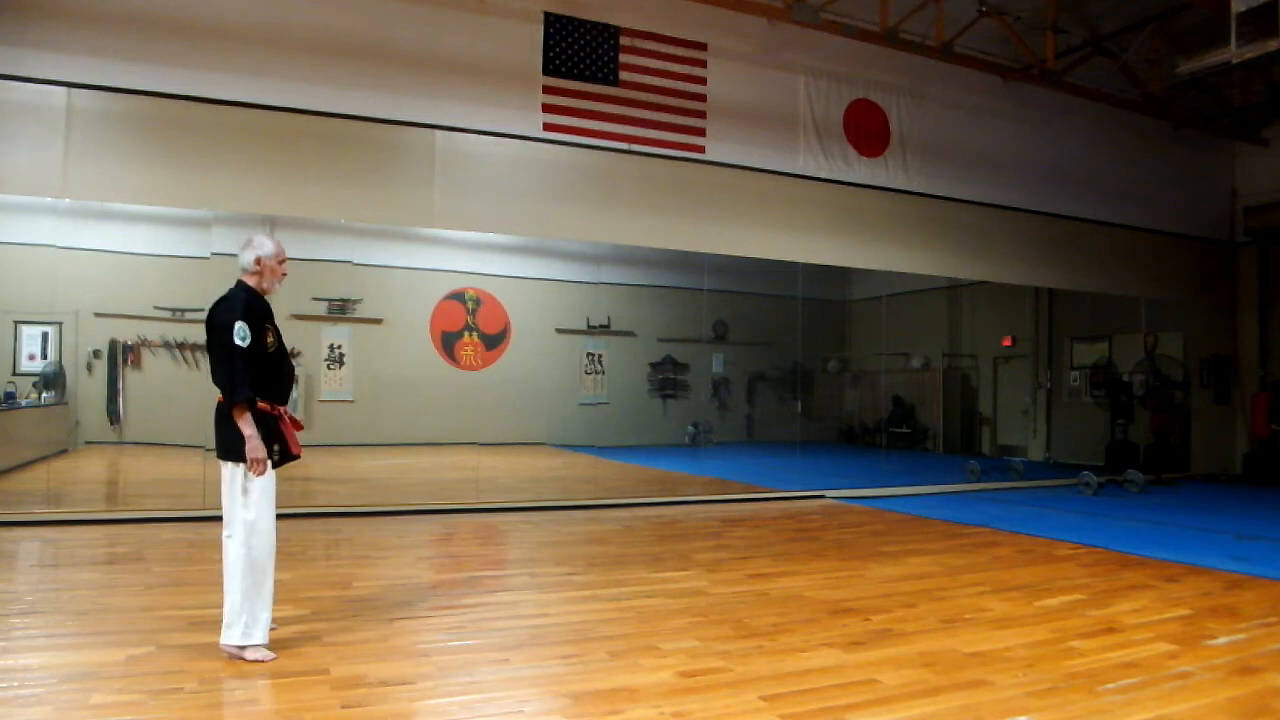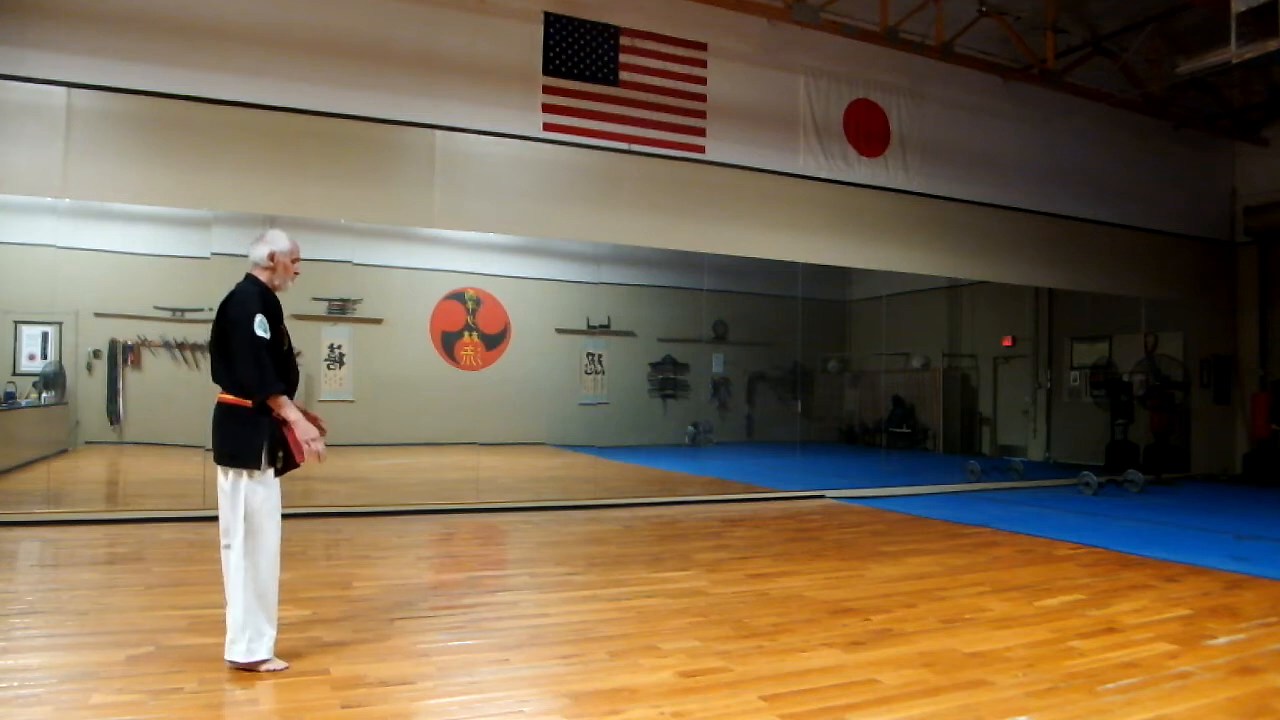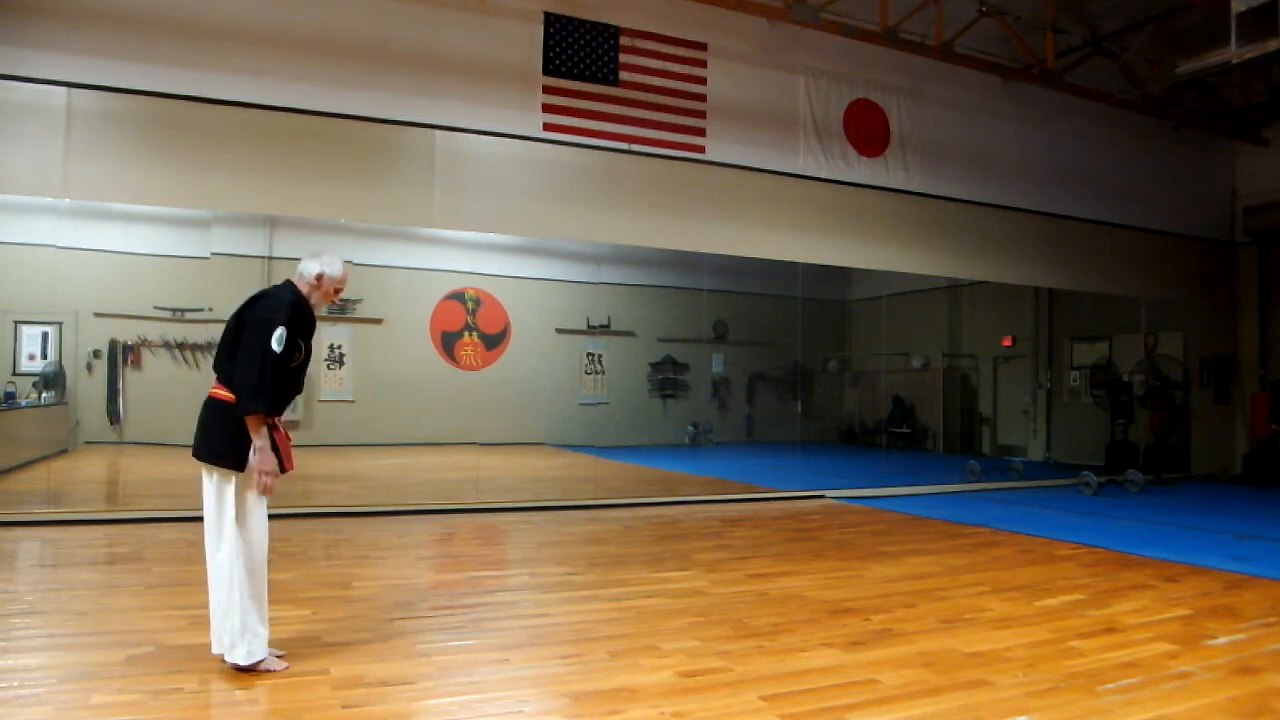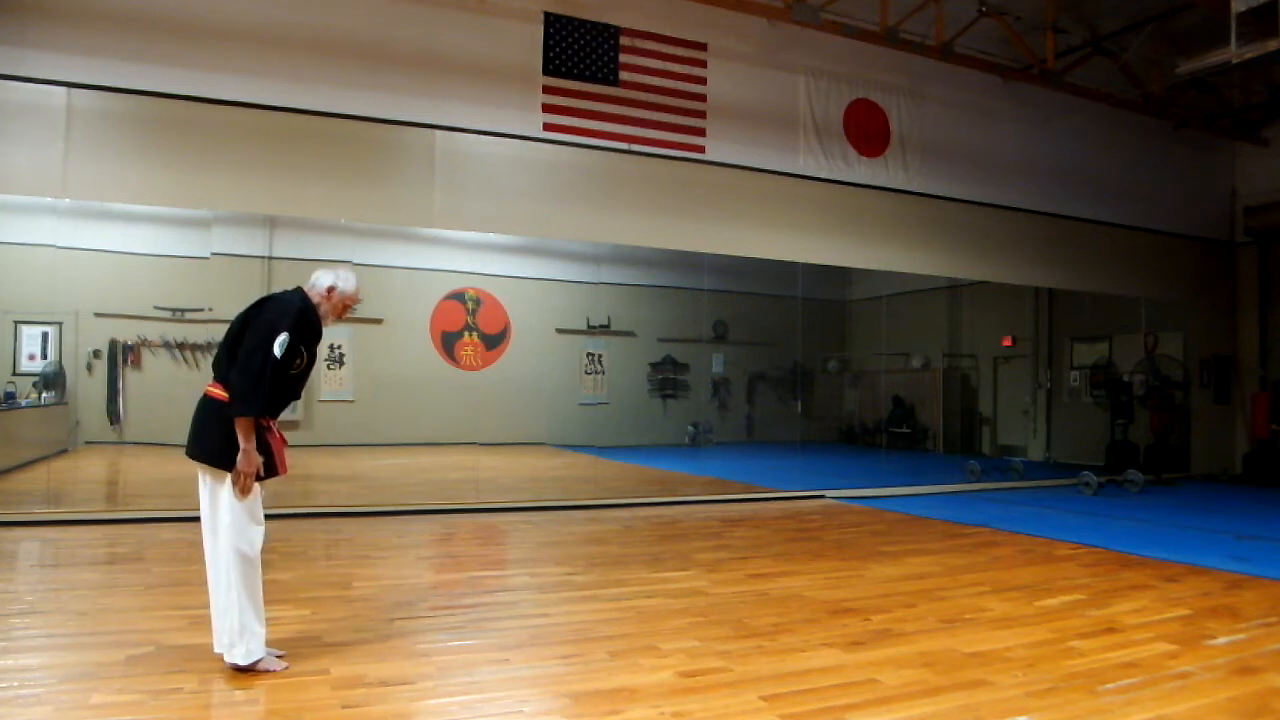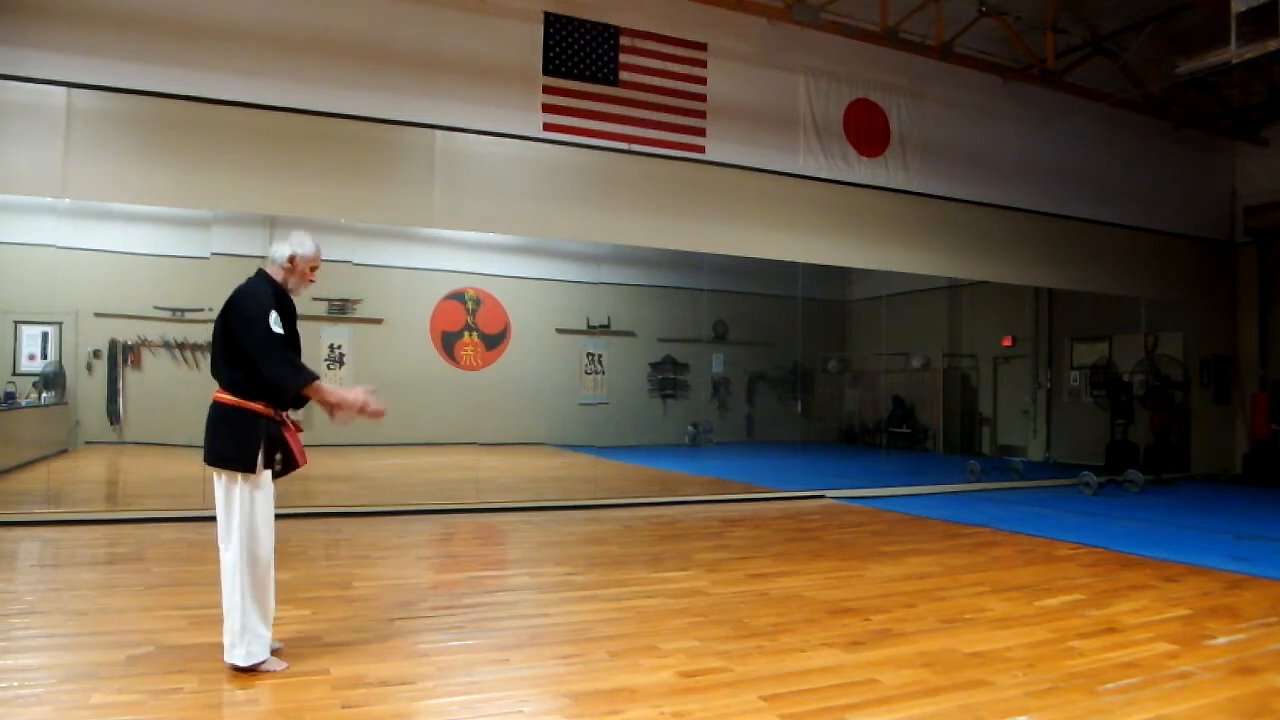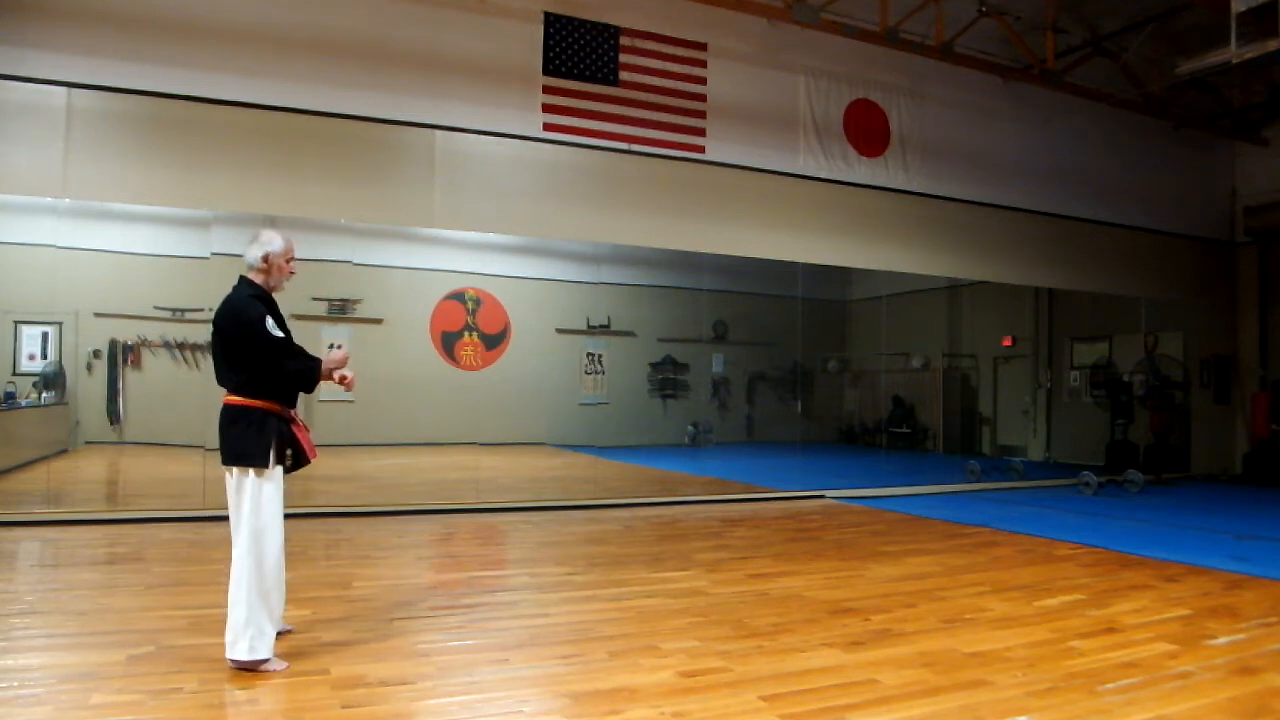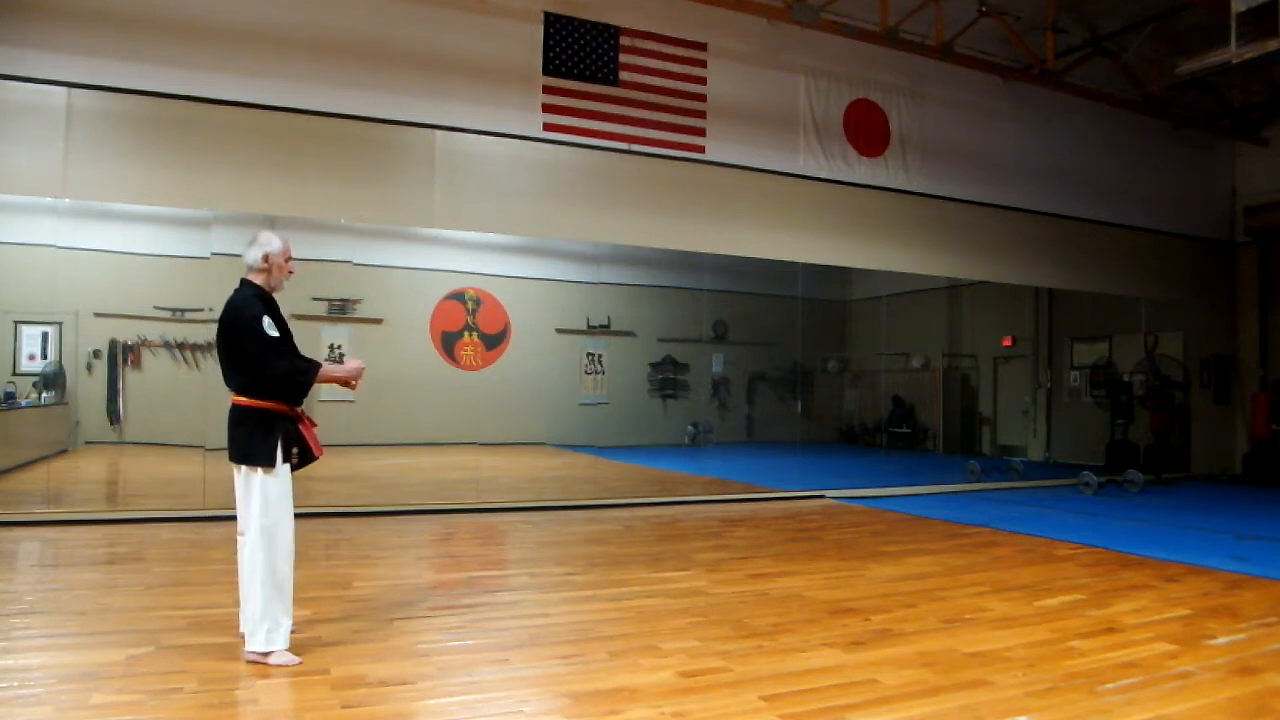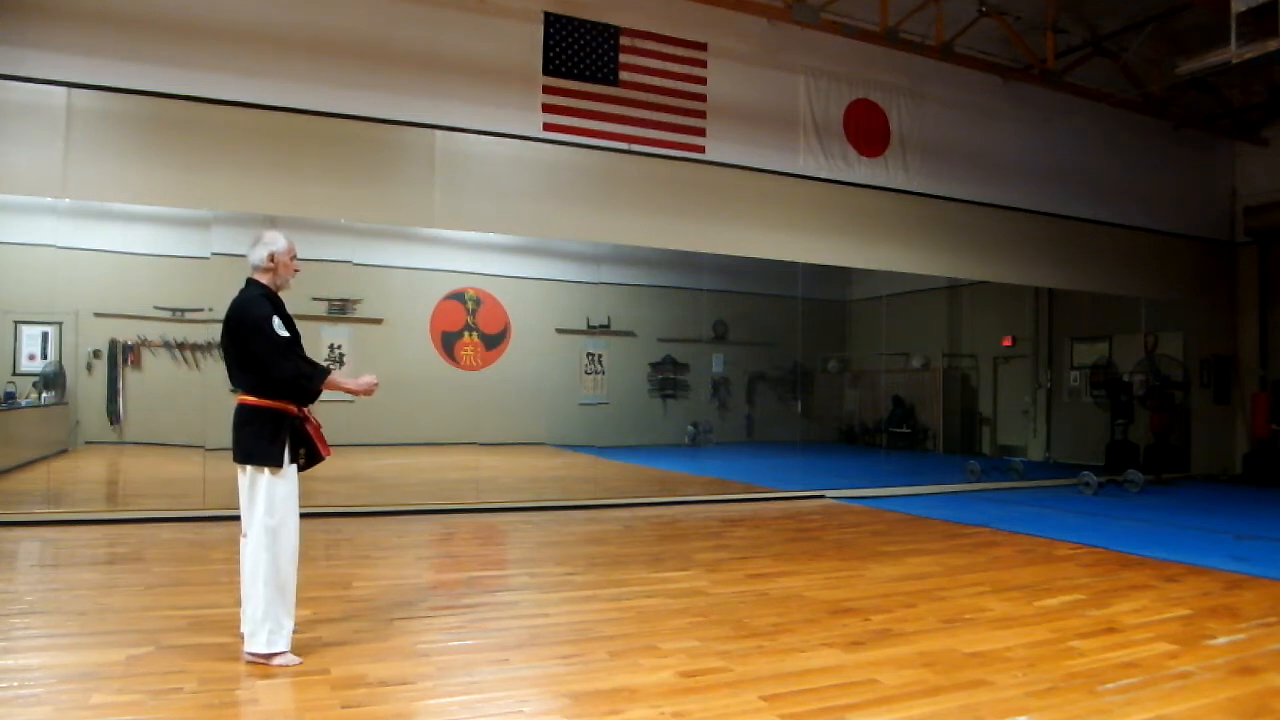
dt=0.5s
person 1, frame 1
left shoulder: (254, 305)
right shoulder: (235, 307)
right elbow: (233, 381)
left wrist: (275, 418)
right wrist: (252, 436)
left hip: (258, 424)
right hip: (246, 430)
left knee: (249, 526)
right knee: (251, 527)
left ankle: (245, 618)
right ankle: (241, 633)
person 1, frame 2
left shoulder: (255, 300)
right shoulder: (250, 301)
right elbow: (258, 374)
left wrist: (294, 412)
right wrist: (296, 419)
left hip: (246, 426)
right hip: (249, 430)
left knee: (243, 531)
right knee: (256, 534)
left ankle: (245, 621)
right ankle: (249, 647)
person 1, frame 3
left shoulder: (289, 308)
right shoulder: (279, 307)
right elbow: (251, 381)
left wrist: (263, 440)
right wrist: (261, 447)
left hip: (230, 429)
right hip: (236, 432)
left knee: (235, 538)
right knee: (242, 538)
left ankle: (241, 640)
right ankle: (244, 648)
person 1, frame 4
left shoulder: (298, 317)
right shoulder: (284, 313)
right elbow: (246, 381)
left wrist: (254, 443)
right wrist: (247, 449)
left hip: (228, 430)
right hip: (228, 431)
left knee: (234, 537)
right knee: (237, 538)
left ankle: (241, 640)
right ankle: (244, 648)
person 1, frame 5
left shoulder: (265, 298)
right shoulder: (256, 301)
left elbow: (277, 367)
right elbow: (278, 367)
left wrist: (325, 396)
right wrist: (341, 397)
left hip: (245, 428)
right hip: (243, 431)
left knee: (250, 536)
right knee: (247, 539)
left ankle: (250, 634)
right ankle: (247, 650)
person 1, frame 6
left shoulder: (252, 302)
right shoulder: (246, 307)
left elbow: (281, 362)
right elbow: (285, 364)
left wrist: (329, 374)
right wrist: (330, 364)
left hip: (256, 426)
right hip: (253, 429)
left knee: (263, 529)
right knee: (256, 533)
left ankle: (264, 619)
right ankle: (247, 646)
person 1, frame 7
left shoulder: (253, 304)
right shoulder: (248, 307)
left elbow: (278, 365)
right elbow: (282, 367)
left wrist: (332, 373)
right wrist: (338, 372)
left hip: (261, 426)
right hip: (261, 429)
left knee: (259, 528)
right knee: (267, 530)
left ankle: (260, 624)
right ankle: (263, 640)
person 1, frame 8
left shoulder: (257, 303)
right shoulder: (256, 307)
left elbow: (284, 367)
right elbow: (290, 368)
left wrist: (339, 381)
right wrist: (350, 384)
left hip: (264, 426)
right hip: (267, 429)
left knee: (263, 529)
right knee: (271, 530)
left ankle: (262, 626)
right ankle: (263, 640)
